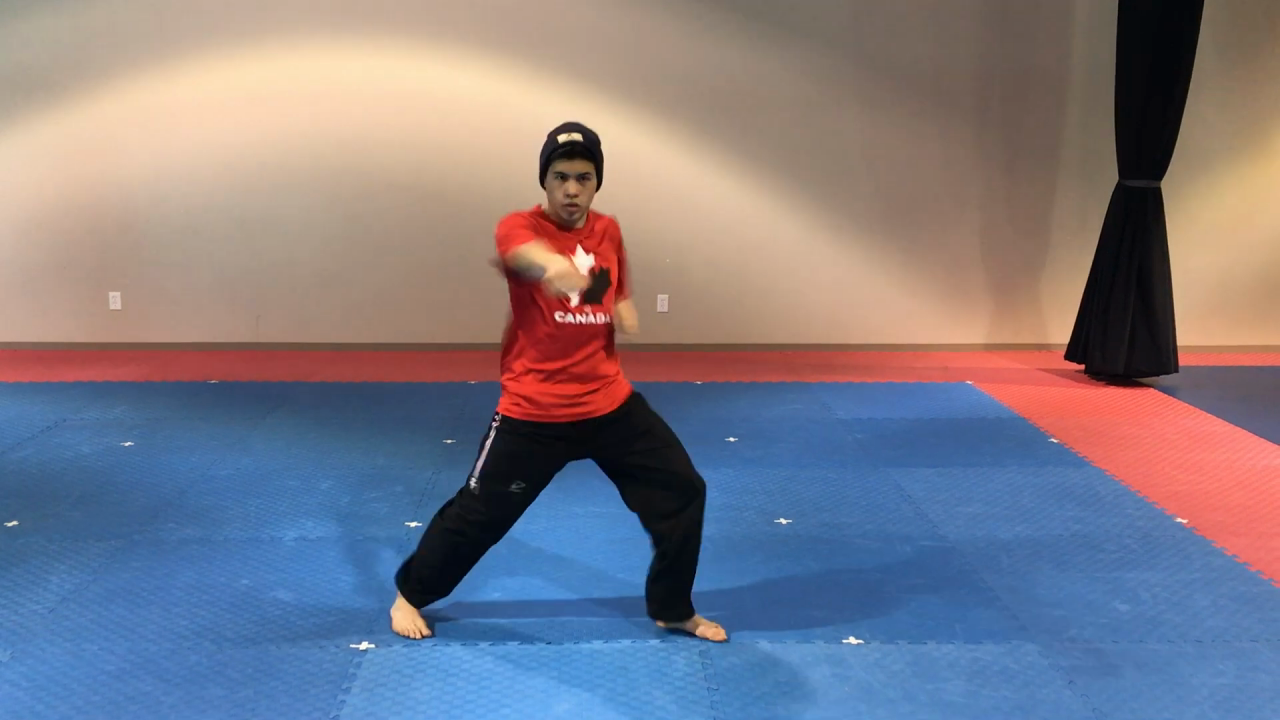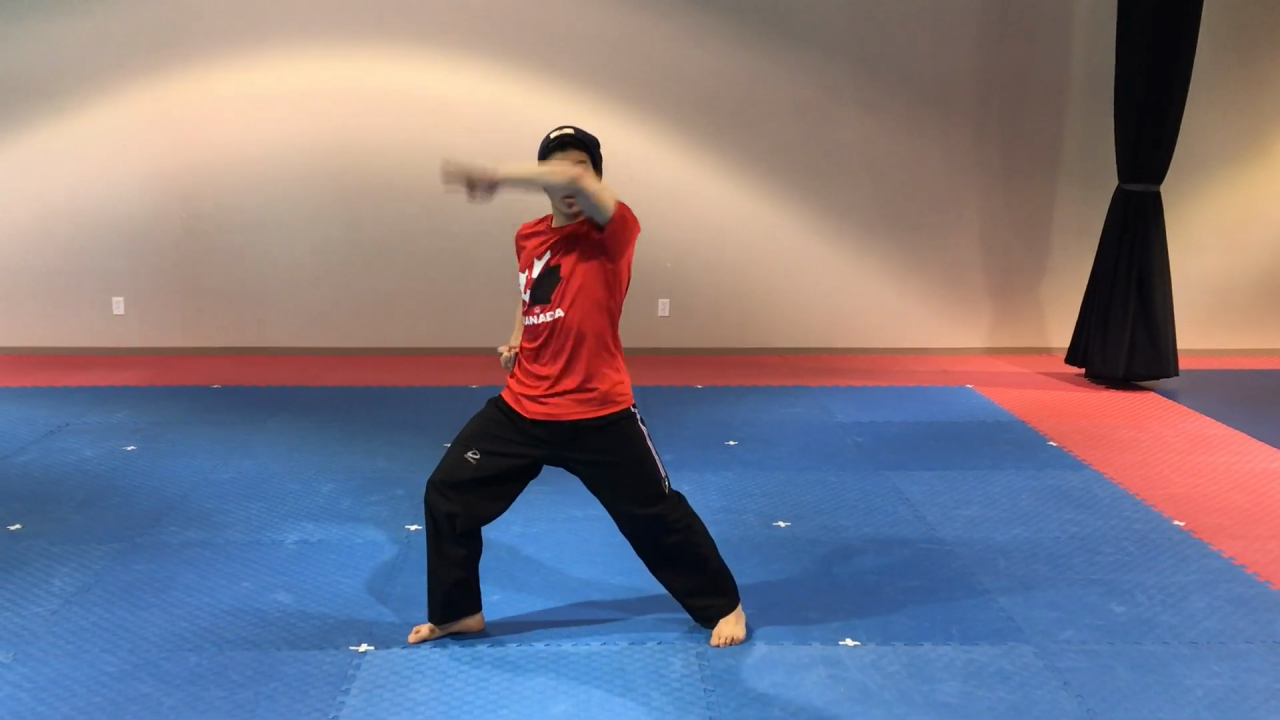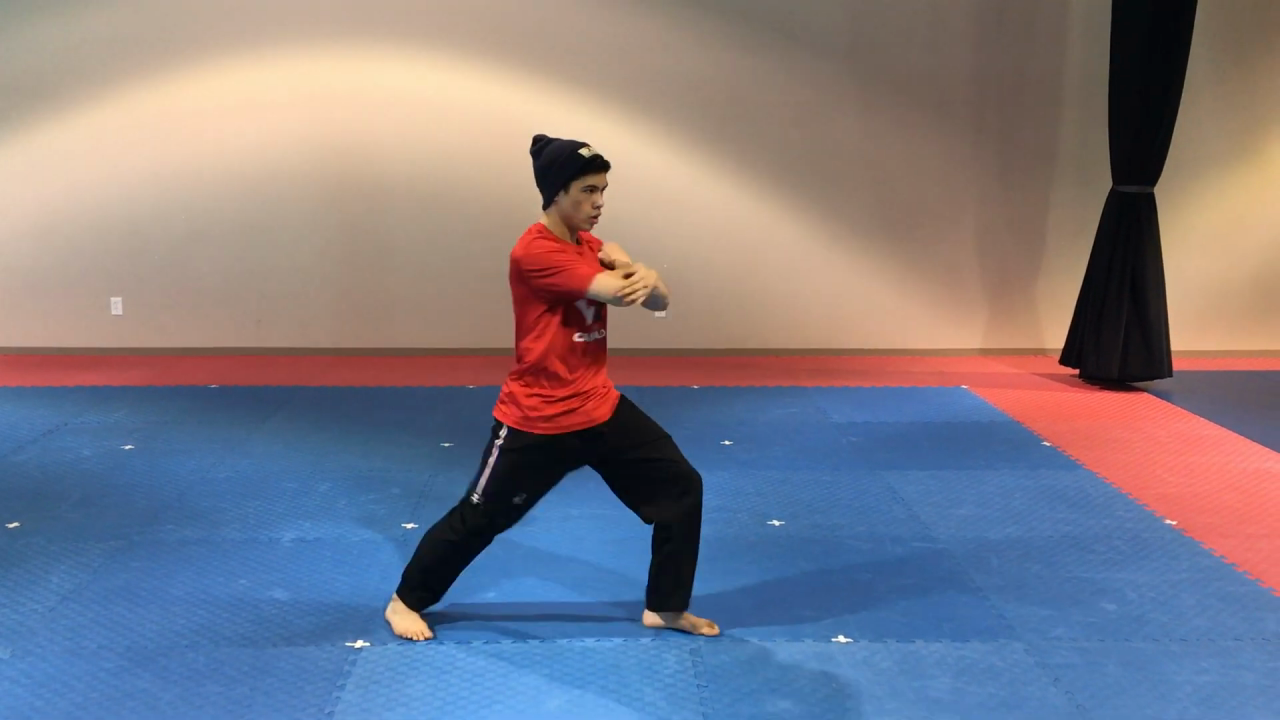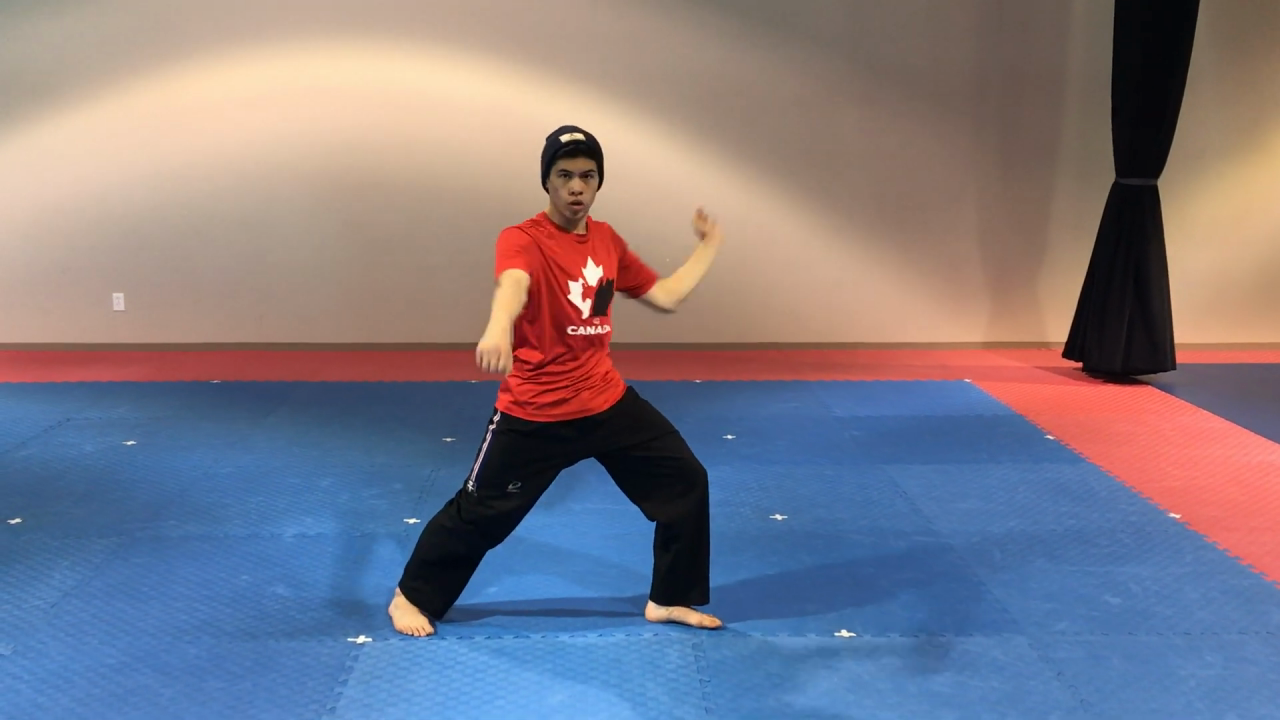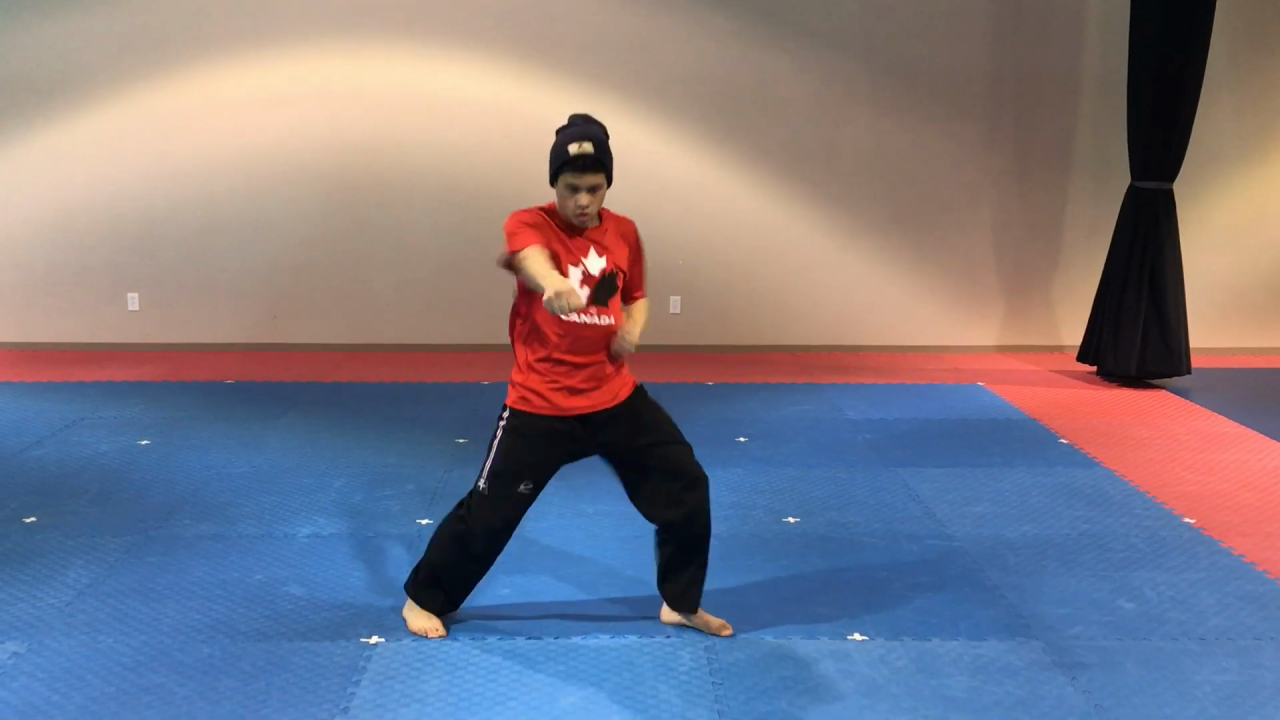
dt=1s
person 1, frame 1
left shoulder: (605, 230)
right shoulder: (521, 226)
right elbow: (530, 256)
left wrist: (625, 317)
right wrist: (554, 266)
left hip: (610, 405)
right hip: (533, 412)
left knee: (683, 489)
right knee: (479, 512)
left ankle: (672, 608)
right ankle: (410, 594)
person 1, frame 2
left shoulder: (616, 226)
right shoulder: (528, 235)
left elbow: (574, 182)
left wrist: (494, 176)
right wrist: (516, 341)
left hip: (599, 414)
right hip: (521, 408)
left knee: (655, 514)
right knee: (447, 493)
left ankle: (723, 606)
right ankle: (457, 611)
person 1, frame 3
left shoulder: (591, 248)
right shoulder: (534, 253)
left elbow: (658, 297)
right elbow: (615, 290)
left wrist: (644, 277)
right wrist: (627, 277)
left hip: (600, 409)
right hip: (536, 422)
left knee: (680, 487)
right knee: (478, 517)
left ankle: (667, 605)
right ankle: (406, 600)
person 1, frame 4
left shoulder: (607, 238)
right shoulder: (521, 239)
left elbow: (663, 296)
right elbow: (513, 289)
left wrist: (707, 246)
right wrist: (498, 332)
left hip: (607, 401)
right hip: (535, 413)
left knee: (685, 480)
right knee: (480, 512)
left ankle: (670, 598)
right ankle: (412, 596)
person 1, frame 5
left shoulder: (624, 232)
right shoulder: (528, 224)
right elbow: (529, 261)
left wrist: (630, 329)
right wrist: (552, 283)
left hip: (616, 399)
right hip: (540, 404)
left knee: (686, 485)
right knee: (489, 512)
left ankle: (682, 603)
right ankle: (424, 598)
